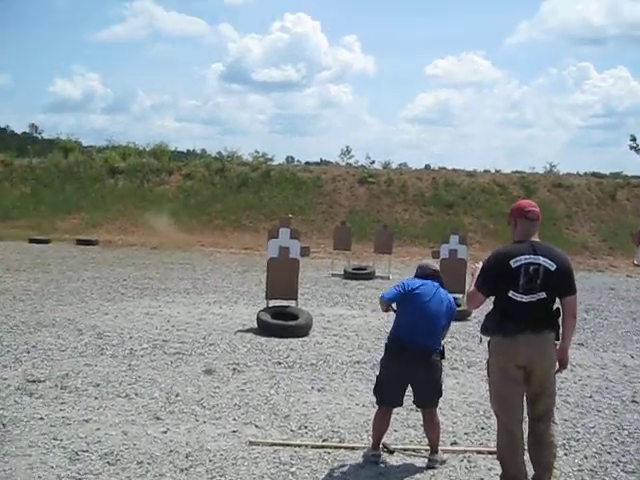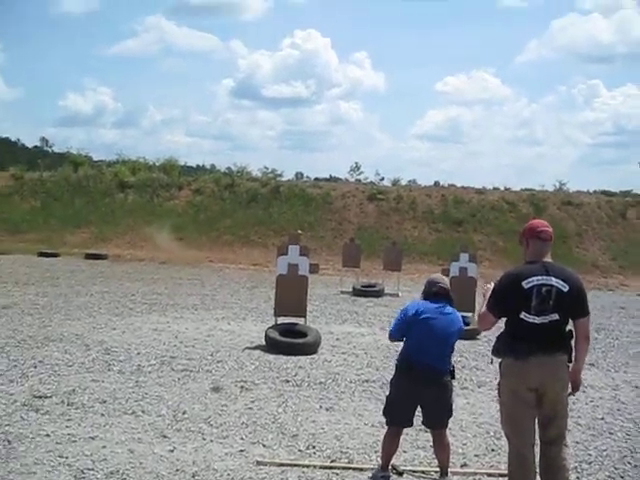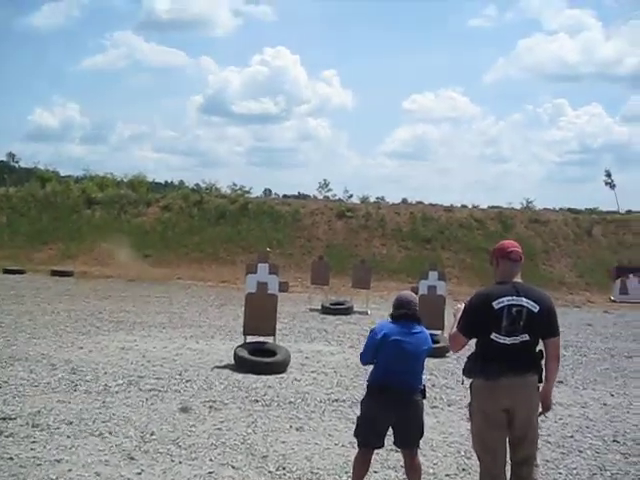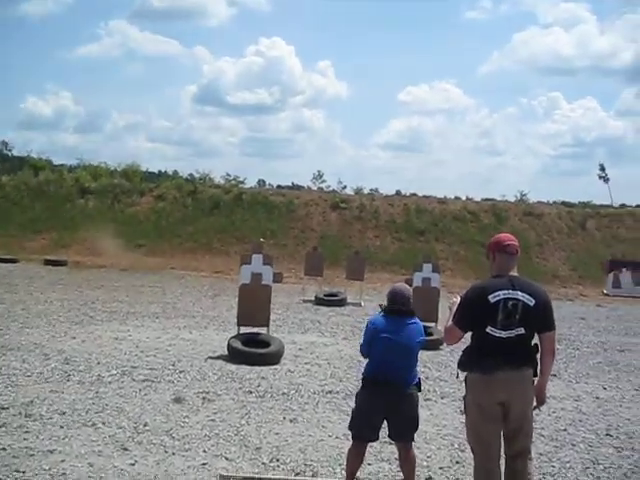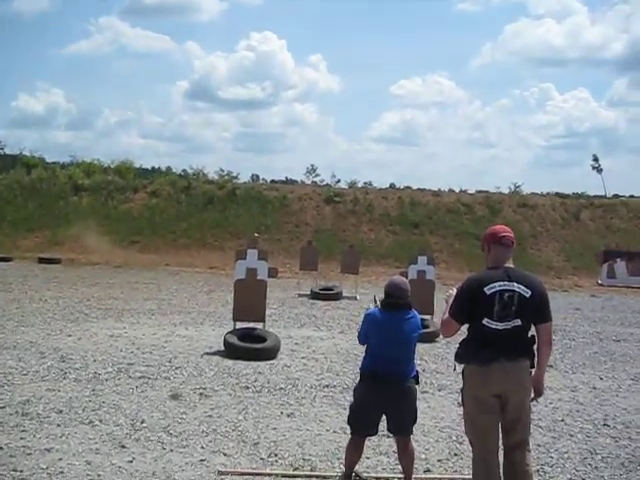
dt=0.2s
person 1, frame 1
left shoulder: (500, 257)
right shoulder: (559, 259)
left elbow: (472, 302)
right elbow: (571, 312)
left wrist: (477, 274)
right wrist: (564, 347)
left hip: (506, 344)
right hip: (543, 344)
left knee: (509, 420)
right knee: (543, 419)
person 1, frame 2
left shoulder: (512, 278)
right shoulder: (571, 280)
left elbow: (484, 324)
right elbow: (583, 334)
left wrist: (489, 295)
right wrist: (577, 370)
left hip: (518, 366)
right hip: (555, 366)
left knee: (520, 442)
right knee: (555, 442)
person 1, frame 3
left shoulder: (483, 298)
right shoulder: (542, 300)
left elbow: (455, 344)
right elbow: (553, 353)
left wrist: (459, 314)
right wrist: (547, 390)
left hip: (488, 386)
right hip: (526, 386)
person 1, frame 4
left shoulder: (479, 291)
right shoulder: (537, 294)
left elbow: (450, 337)
right elbow: (549, 347)
left wrist: (455, 308)
right wrist: (542, 383)
left hip: (483, 380)
right hip: (521, 380)
left knee: (486, 456)
right knee: (520, 455)
person 1, frame 5
left shoulder: (474, 284)
right shoulder: (534, 286)
left elbow: (447, 330)
right elbow: (546, 338)
left wrist: (451, 300)
right wrist: (539, 375)
left hip: (480, 371)
right hip: (518, 371)
left knee: (484, 448)
right knee: (519, 447)
person 2, frame 1
left shoulder: (410, 285)
right shoulder: (448, 300)
left elbow: (385, 299)
right elbow: (443, 334)
left wrist: (392, 304)
left hip: (397, 354)
right hip: (429, 358)
left knee: (385, 406)
right knee: (429, 409)
left ankle: (374, 449)
right ankle: (434, 454)
person 2, frame 2
left shoulder: (414, 308)
right shoulder: (457, 319)
left elbow: (393, 336)
right elbow: (450, 345)
left hip: (408, 375)
right hip: (439, 380)
left knee: (395, 427)
right knee: (439, 431)
person 2, frame 3
left shoulder: (382, 329)
right shoulder: (425, 336)
left elbow: (365, 360)
right elbow: (417, 362)
left hip: (379, 397)
right hip: (410, 400)
left knee: (366, 448)
right knee: (410, 452)
person 2, frame 4
left shoulder: (376, 323)
right shoulder: (418, 327)
left elbow: (364, 352)
left hip: (373, 389)
right hip: (405, 393)
left knee: (360, 441)
right knee: (405, 445)
person 2, frame 5
left shoulder: (373, 316)
right shoulder: (415, 319)
left elbow: (362, 339)
left hip: (371, 383)
right hip: (403, 385)
left knee: (358, 435)
right knee: (403, 438)
